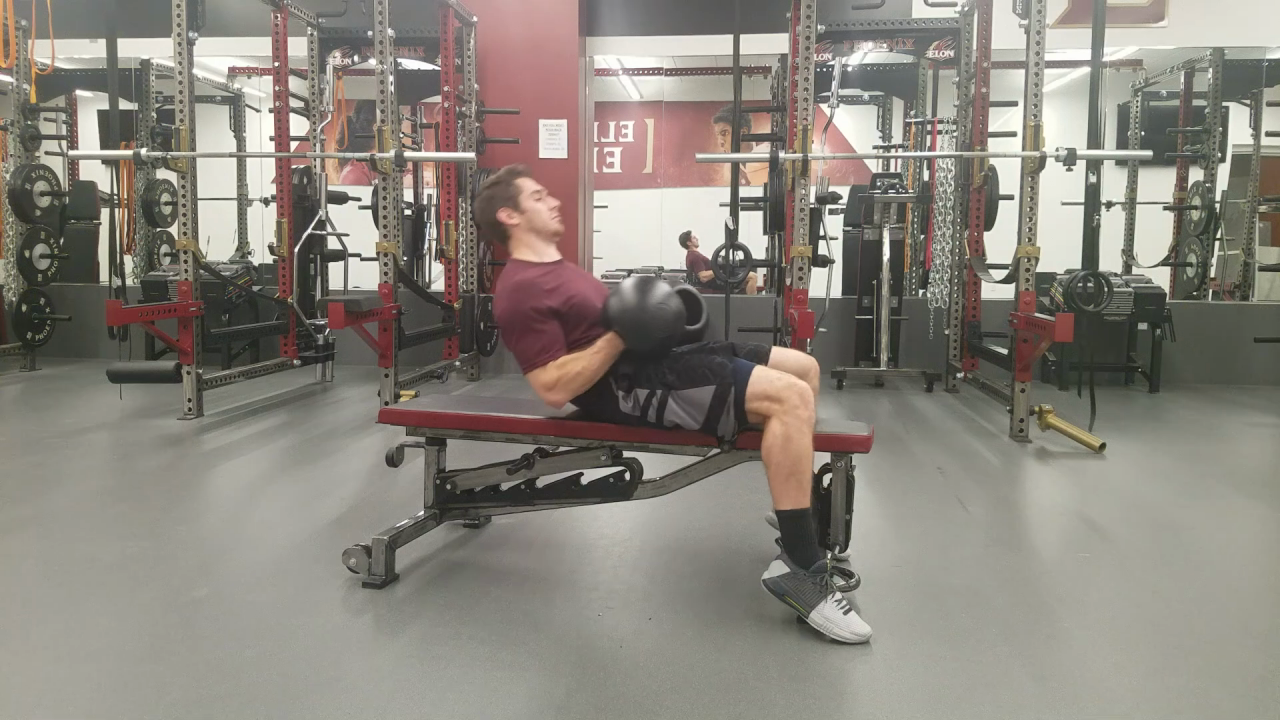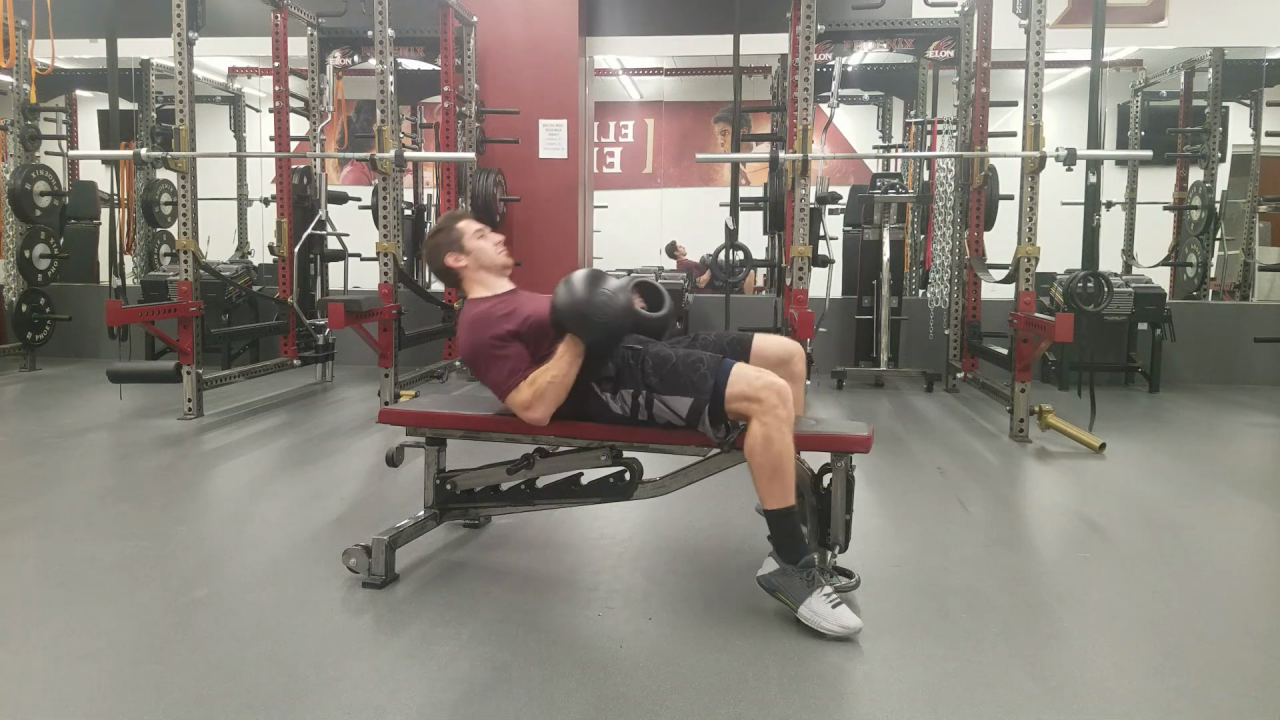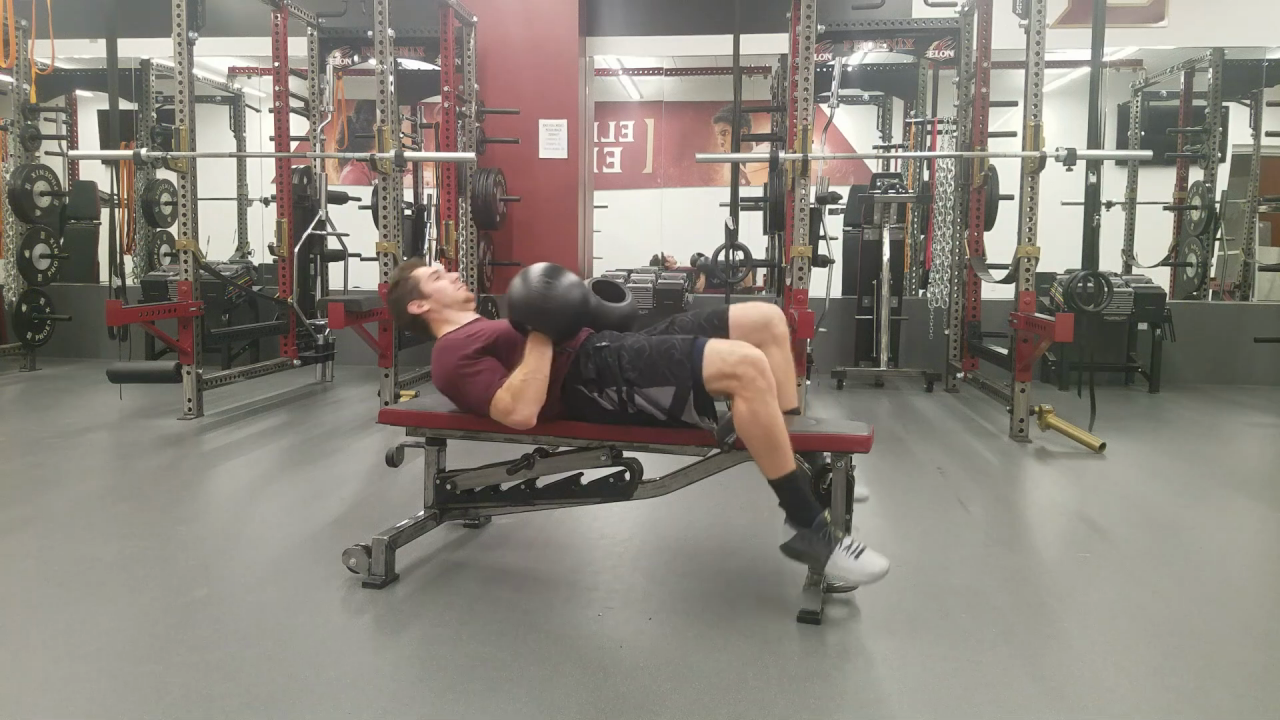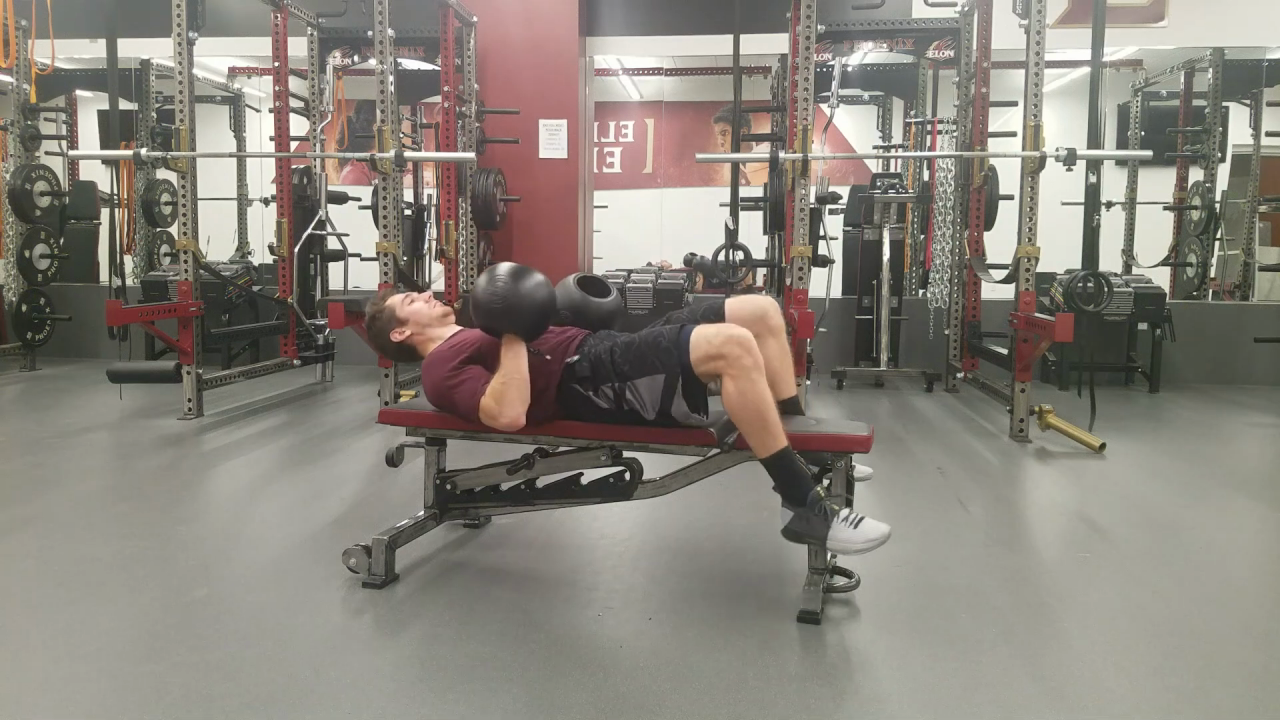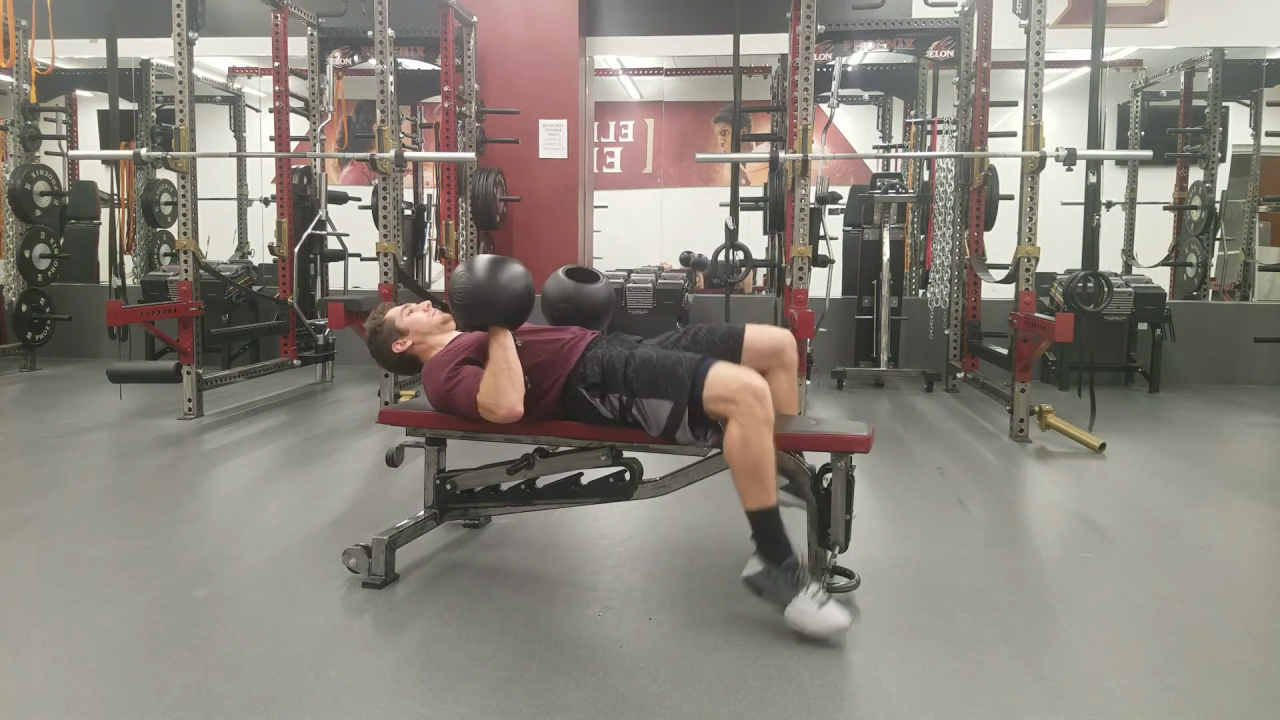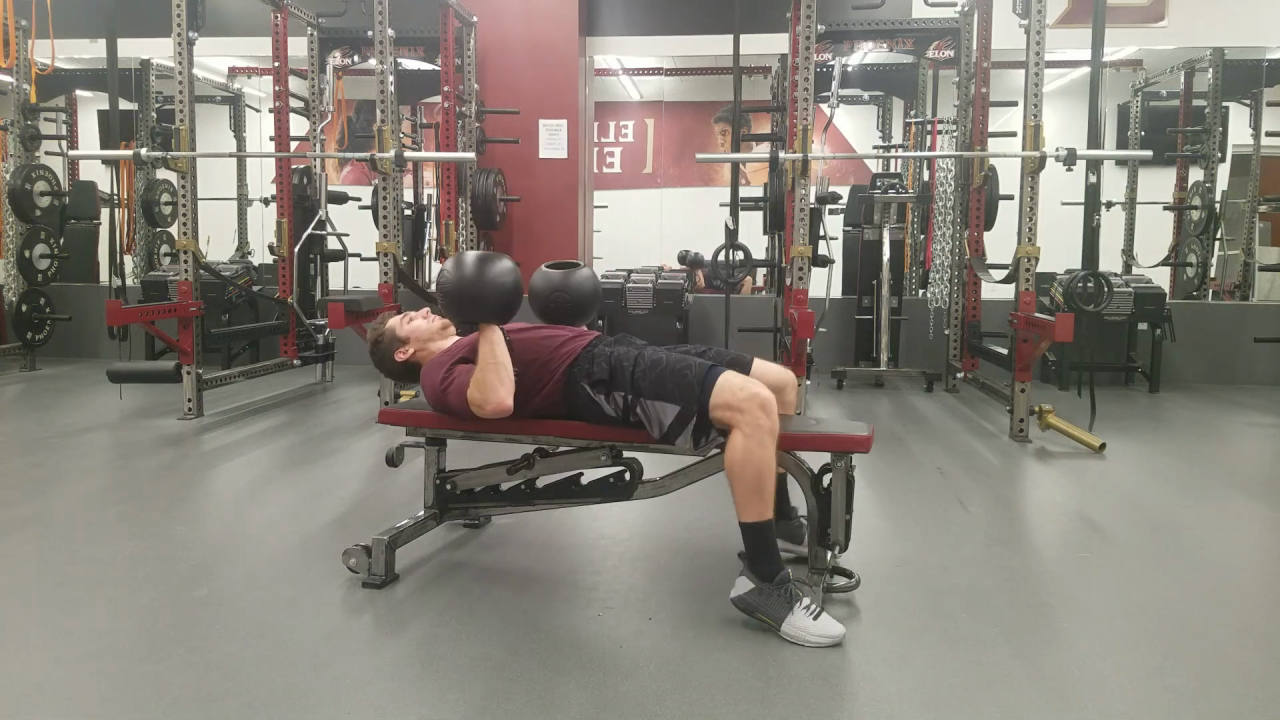
dt=0.2s
person 1, frame 1
left shoulder: (552, 267)
right shoulder: (520, 292)
right elbow: (555, 389)
right wrist: (621, 334)
left hip: (653, 354)
right hip: (631, 386)
left knee: (803, 370)
right knee: (789, 398)
left ankle: (794, 510)
right ankle: (800, 567)
person 1, frame 2
left shoulder: (509, 299)
right shoulder: (480, 327)
right elbow: (534, 408)
right wrist: (576, 336)
left hip: (636, 352)
right hip: (614, 383)
left knee: (787, 354)
right knee: (769, 395)
left ankle: (788, 506)
right ankle: (790, 564)
person 1, frame 3
left shoulder: (479, 331)
right shoulder: (454, 358)
right elbow: (520, 413)
right wrist: (540, 334)
left hip: (617, 349)
right hip: (600, 381)
left knee: (768, 320)
right knee: (749, 367)
left ankle: (798, 471)
right ankle: (809, 528)
person 1, frame 4
left shoulder: (465, 344)
right shoulder: (441, 370)
right elbow: (509, 415)
right wrist: (511, 334)
left hip: (609, 348)
right hip: (595, 381)
left knee: (761, 311)
right knee: (735, 345)
left ankle: (802, 455)
right ankle: (804, 506)
person 1, frame 5
left shoulder: (463, 344)
right shoulder: (443, 369)
right elbow: (507, 404)
right wrist: (498, 326)
left hip: (612, 350)
right hip: (597, 382)
left knee: (776, 344)
right knee: (748, 393)
right ankle: (775, 564)
person 1, frame 6
left shoulder: (468, 349)
right shoulder: (440, 373)
right elbow: (498, 401)
right wrist: (486, 324)
right hip: (601, 378)
left knee: (779, 383)
right knee: (755, 408)
left ankle: (782, 517)
right ankle: (764, 581)
